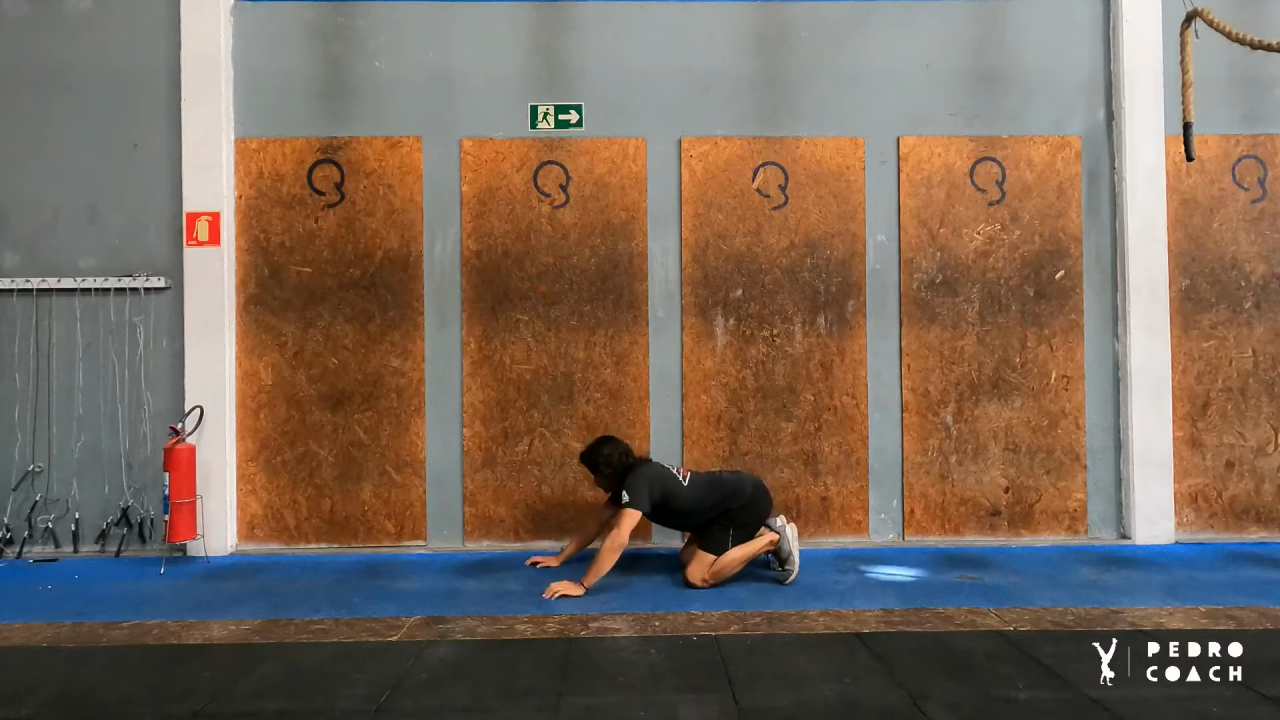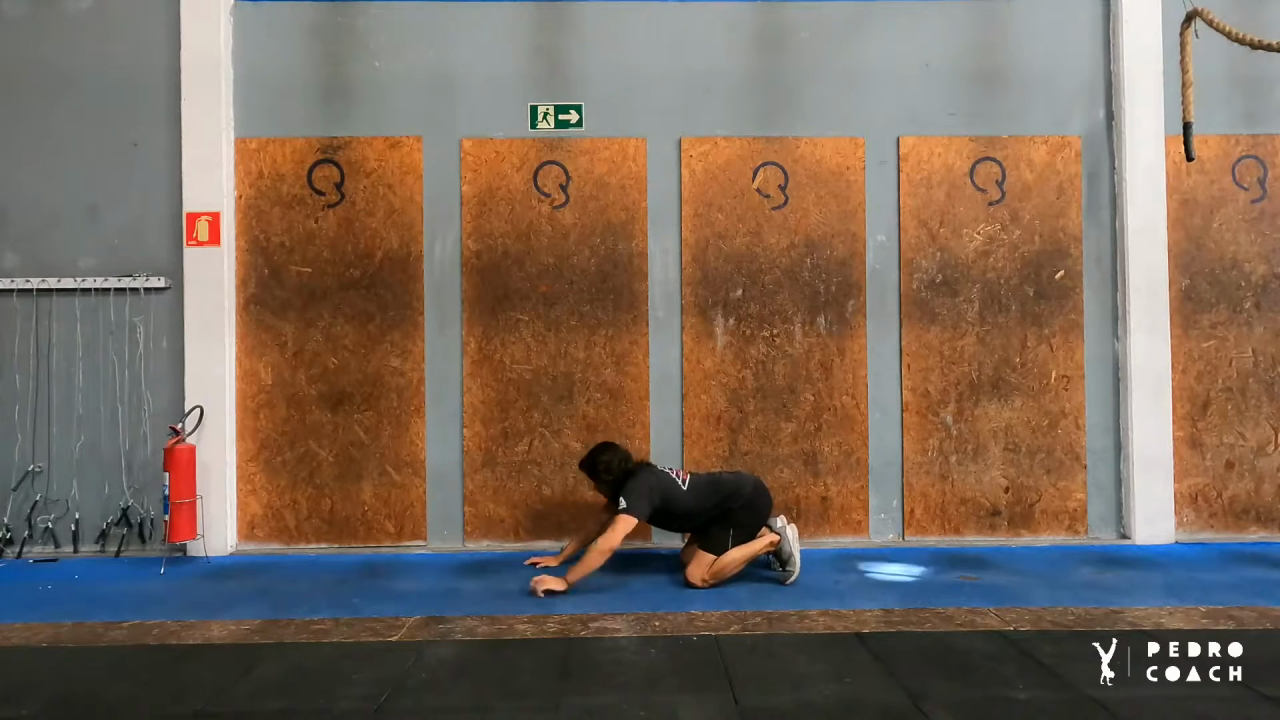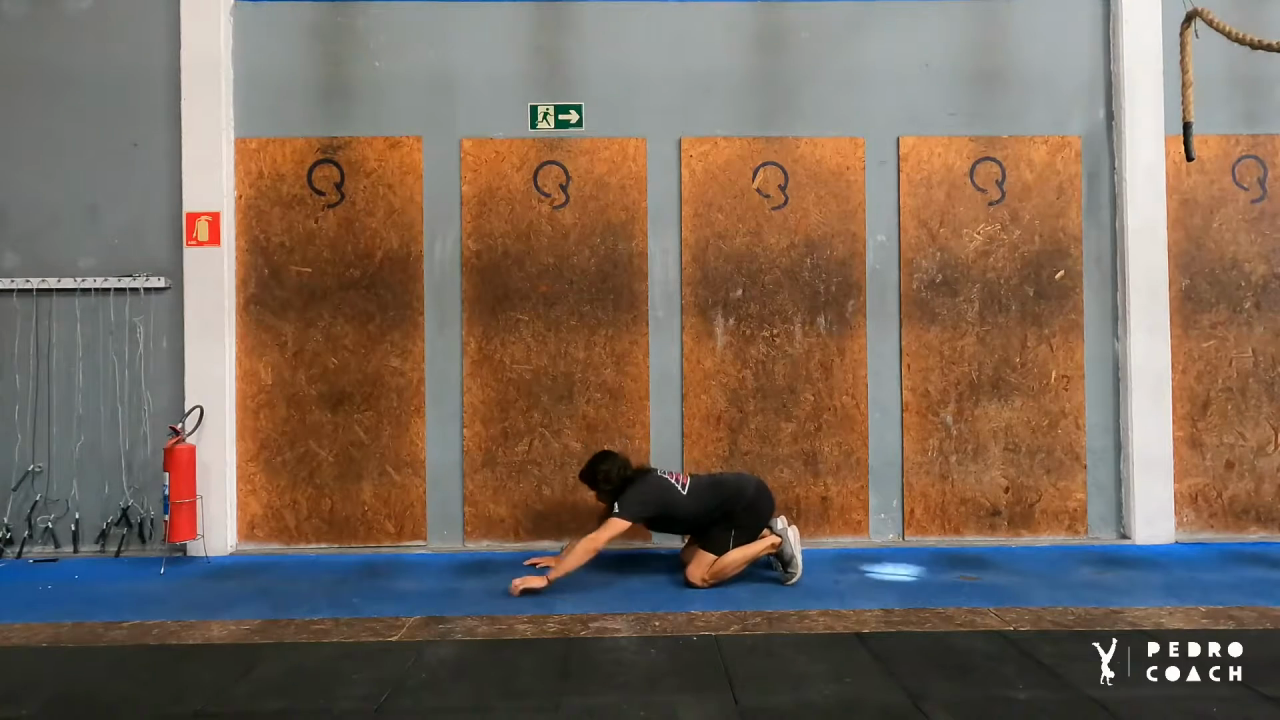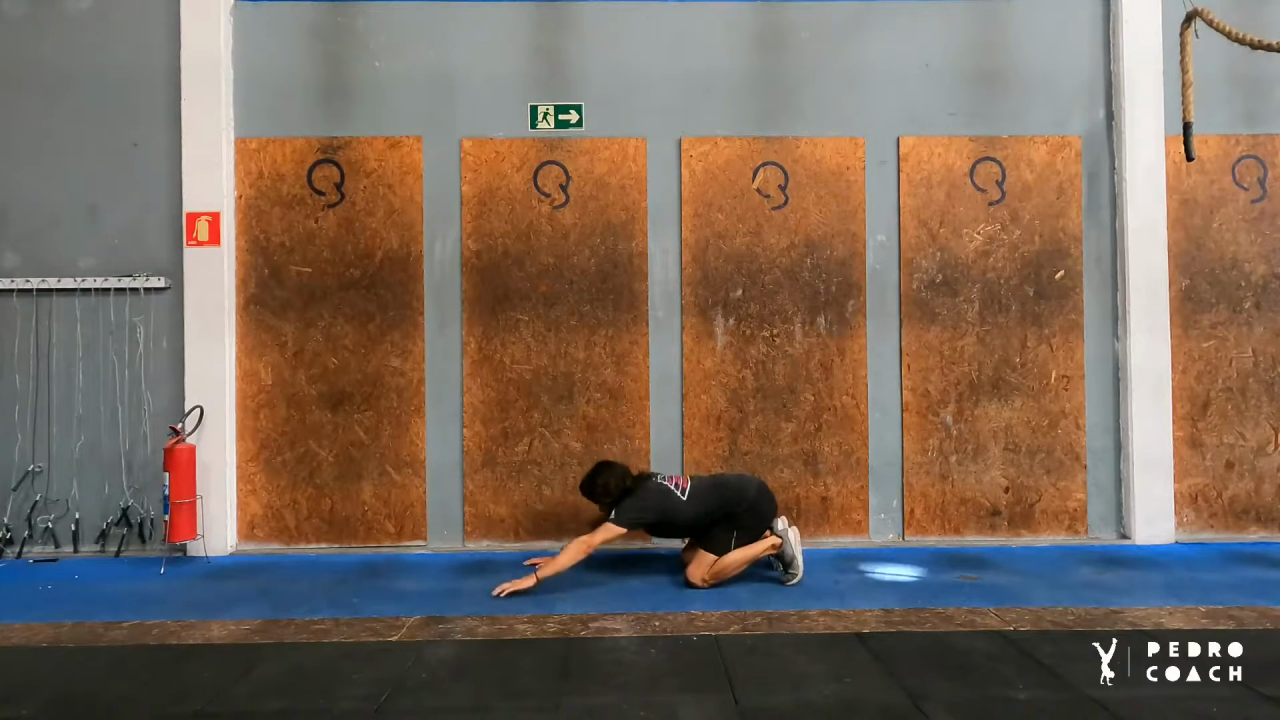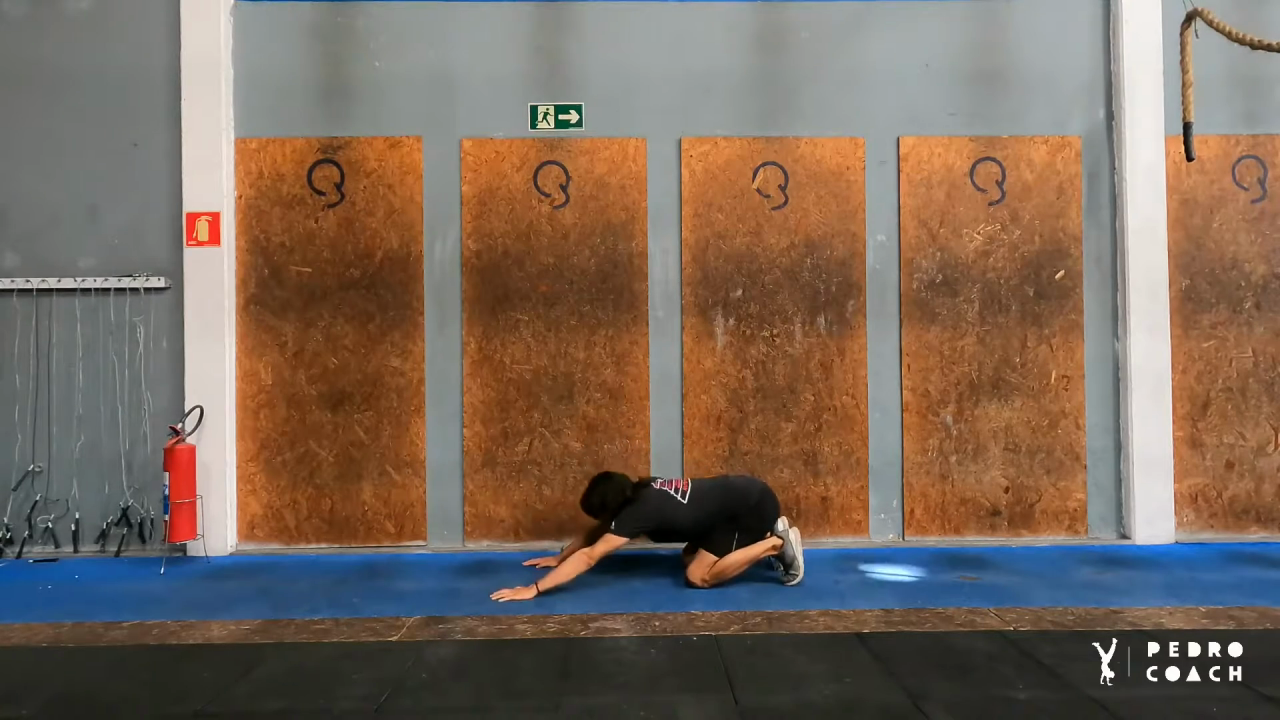
dt=0.1s
person 1, frame 1
left shoulder: (638, 483)
right shoulder: (633, 476)
left elbow: (618, 540)
right elbow: (601, 523)
left wrist: (581, 585)
right wrist: (560, 557)
left hip: (746, 500)
right hip: (736, 492)
left knee: (698, 576)
right knee: (687, 558)
left ankle: (773, 539)
right ankle: (767, 529)
person 1, frame 2
left shoulder: (636, 489)
right shoulder: (632, 479)
left elbow: (609, 542)
right elbow: (600, 525)
left wrist: (565, 581)
right wrist: (559, 558)
left hip: (747, 500)
right hip: (738, 492)
left knee: (698, 576)
right knee: (688, 558)
left ankle: (773, 540)
right ankle: (767, 530)
person 1, frame 3
left shoulder: (638, 497)
right shoulder: (641, 482)
left elbow: (595, 542)
right elbow: (600, 530)
left wrist: (547, 578)
right wrist: (558, 559)
left hip: (749, 501)
right hip: (741, 492)
left knee: (699, 576)
right knee: (689, 556)
left ankle: (776, 541)
right ankle: (769, 529)
person 1, frame 4
left shoulder: (637, 504)
right shoulder: (640, 487)
left elbow: (587, 544)
right elbow: (593, 534)
left wrist: (533, 579)
right wrist: (554, 559)
left hip: (750, 503)
right hip: (743, 493)
left knee: (698, 576)
right knee: (690, 556)
left ankle: (775, 543)
right ankle: (768, 530)
person 1, frame 5
left shoulder: (638, 512)
right shoulder: (640, 494)
left elbow: (589, 556)
right elbow: (595, 533)
left wrist: (534, 589)
right wrist: (558, 558)
left hip: (753, 505)
right hip: (744, 493)
left knee: (699, 576)
right knee: (690, 558)
left ankle: (777, 544)
right ankle: (769, 532)
